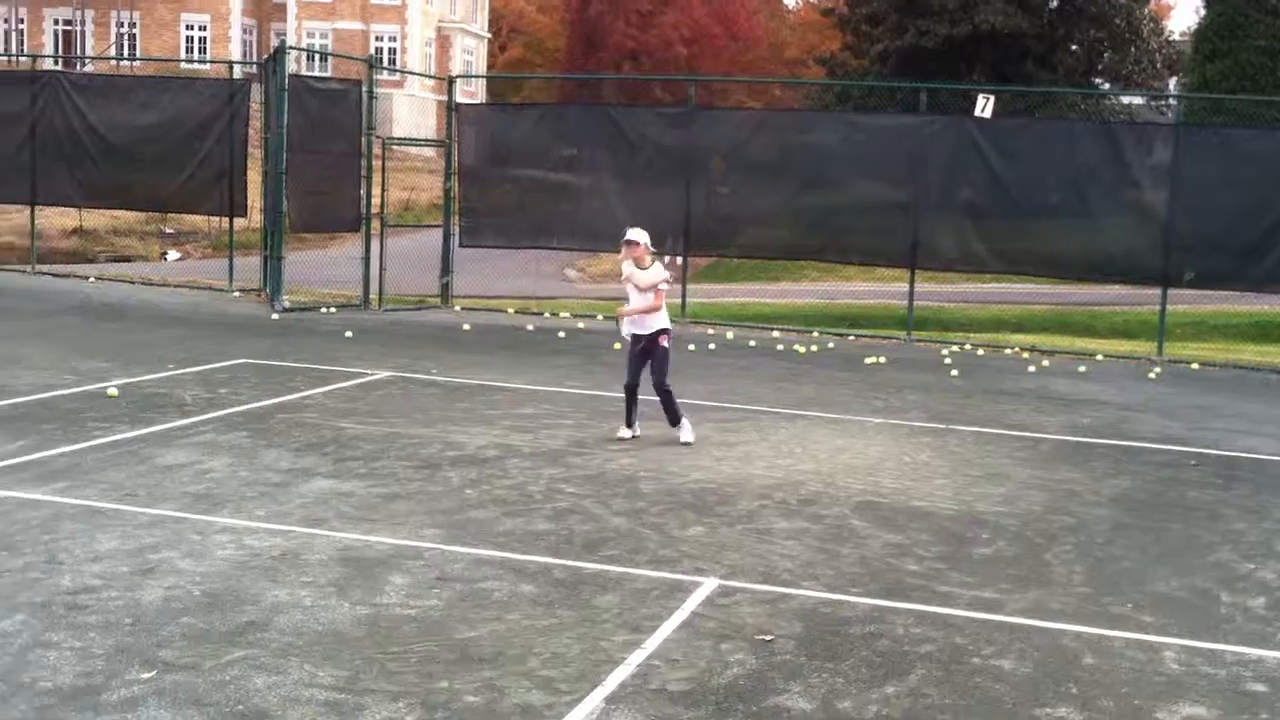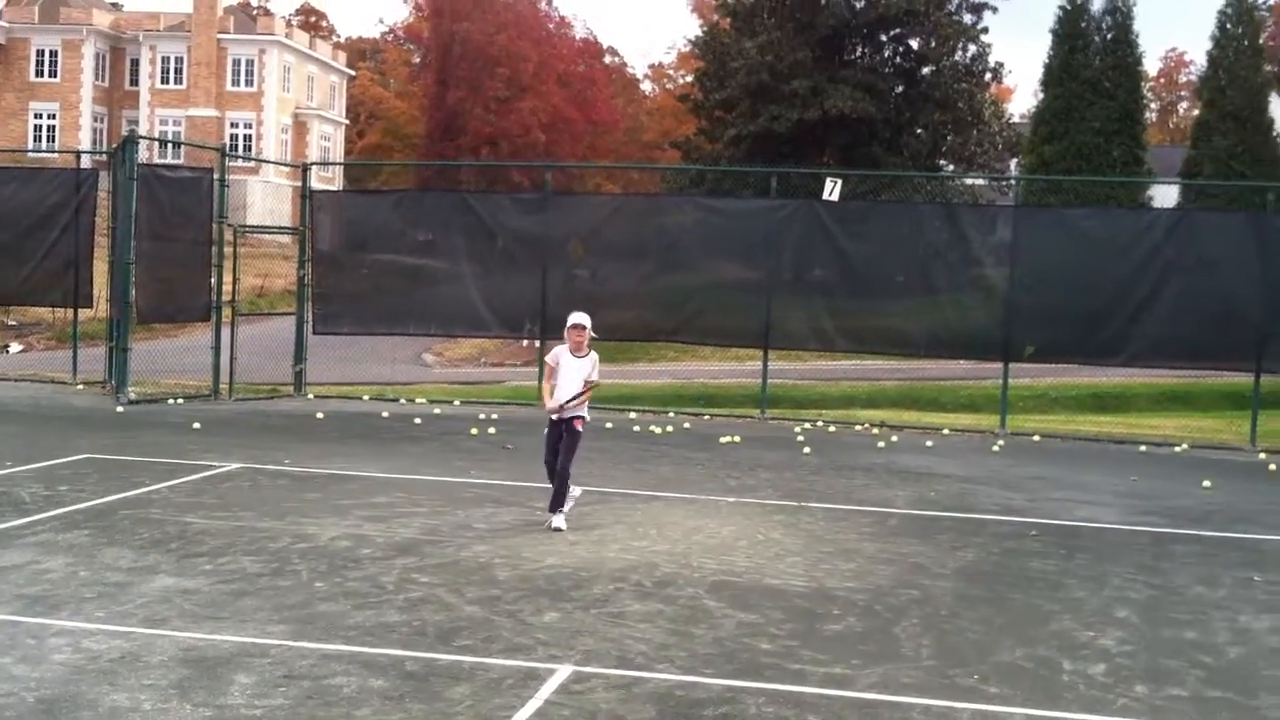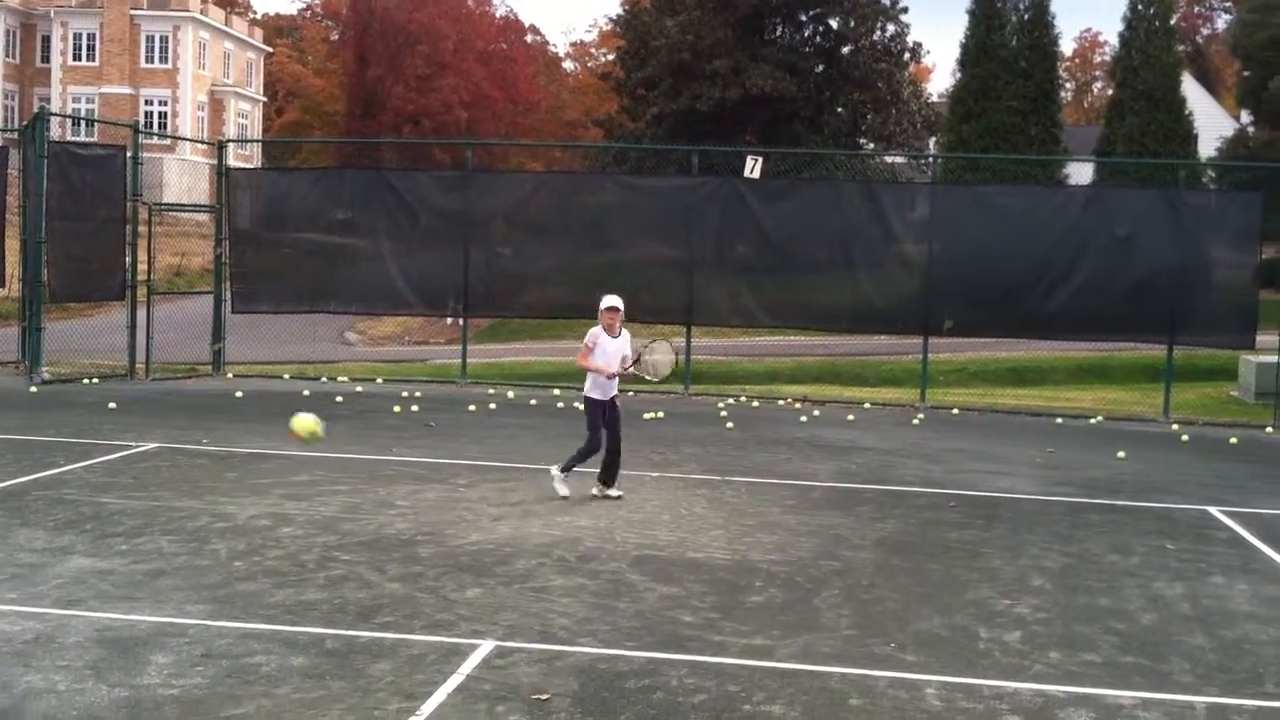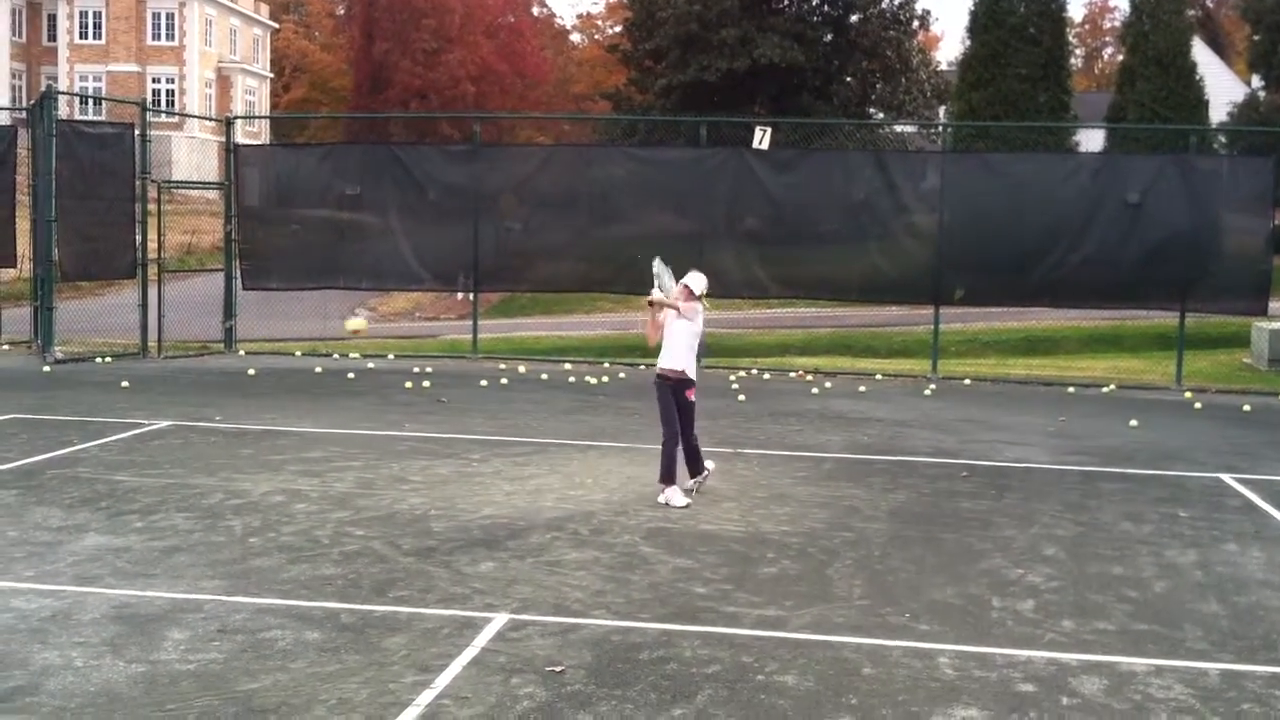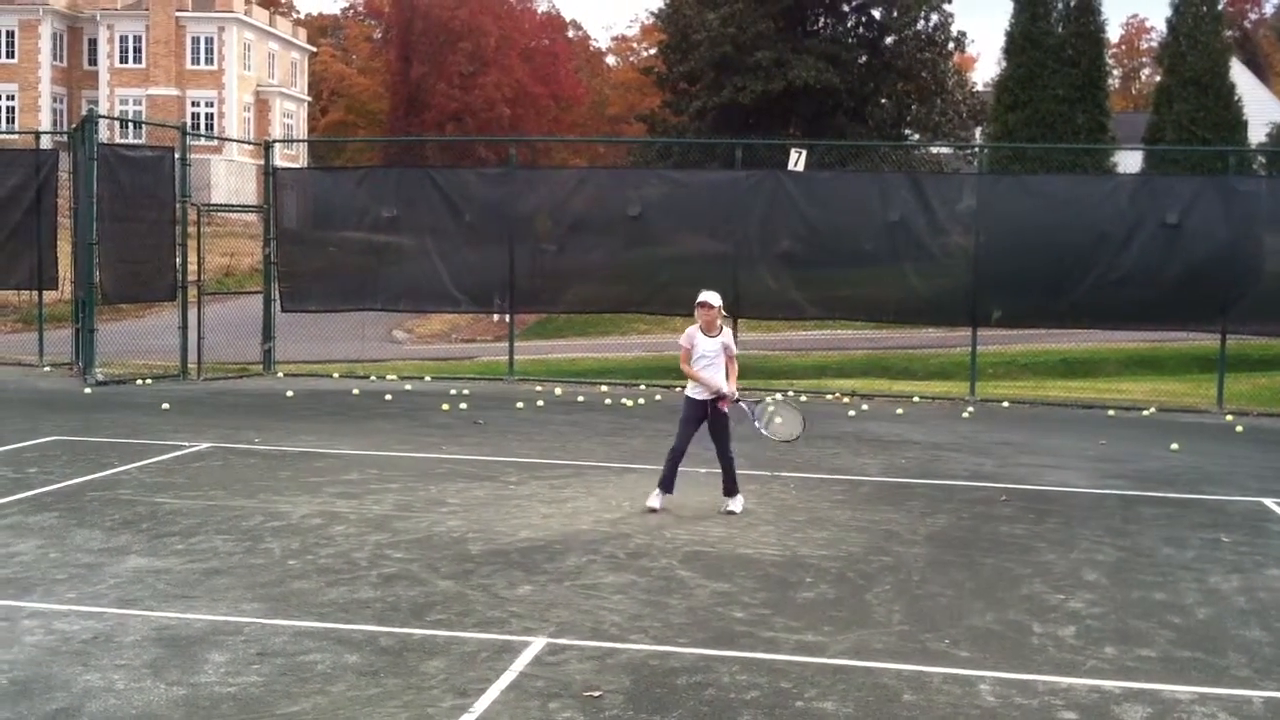
dt=1s
person 1, frame 1
left shoulder: (658, 267)
right shoulder: (627, 267)
left elbow: (658, 303)
right elbow: (644, 285)
left wrist: (630, 311)
right wrist: (664, 278)
left hip: (659, 331)
right hip: (638, 333)
left knee: (661, 384)
right knee: (631, 383)
left ankle: (680, 424)
right ankle: (630, 425)
person 1, frame 2
left shoulder: (592, 358)
right shoulder: (558, 352)
left elbow: (586, 394)
right elbow: (547, 381)
left wrist: (566, 406)
right wrist: (547, 402)
left hip: (576, 416)
right hip: (555, 414)
left knee: (563, 465)
right knee: (550, 462)
left ankle: (557, 512)
right ankle: (568, 492)
person 1, frame 3
left shoulder: (625, 335)
right shoulder: (595, 333)
left elbow: (625, 363)
right elbow: (580, 361)
left wrist: (627, 370)
right wrist: (602, 369)
left hip: (611, 395)
right hip: (594, 395)
left knee: (615, 442)
right knee: (594, 443)
left ankle: (605, 485)
right ankle: (561, 471)
person 1, frame 4
left shoulder: (695, 309)
right shoulder: (667, 313)
left elbow: (661, 300)
right elbow: (652, 341)
left wrist: (655, 299)
right wrist: (652, 314)
left hip: (685, 380)
right hip: (664, 377)
left knee: (687, 434)
right knee: (671, 434)
left ankle: (699, 471)
right ankle: (669, 488)
person 1, frame 5
left shoulder: (726, 335)
right shoulder: (691, 333)
left elbow: (732, 363)
right elbow: (684, 366)
left wrist: (732, 386)
right wrist: (708, 382)
left hip: (718, 400)
right hip: (695, 398)
left knee: (724, 451)
right knee: (678, 447)
left ankle: (733, 495)
right ankle: (661, 491)
